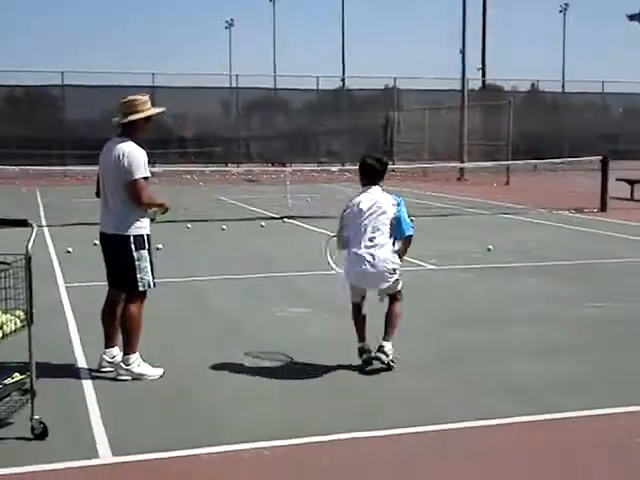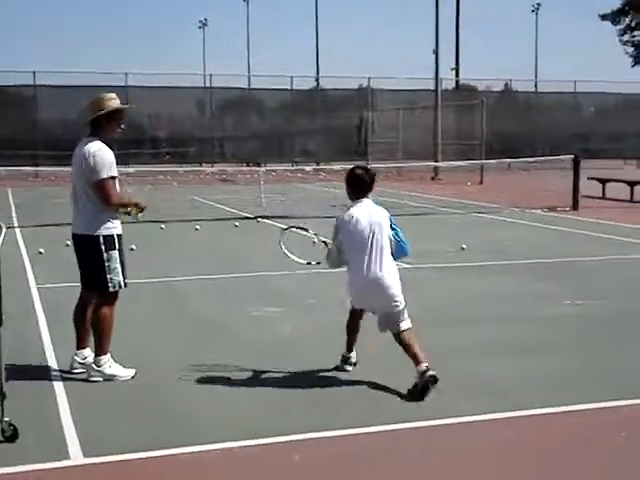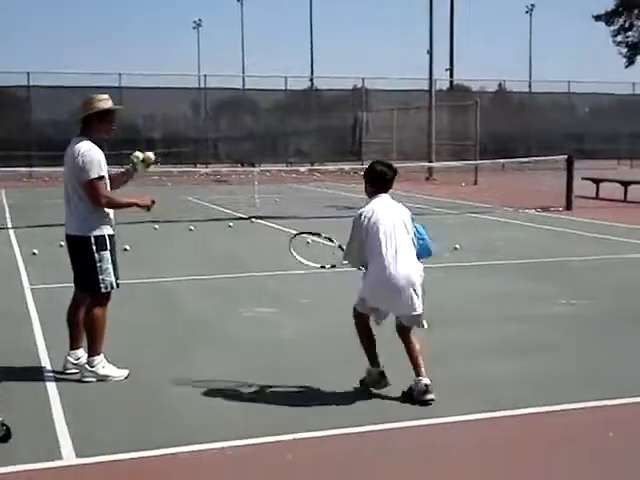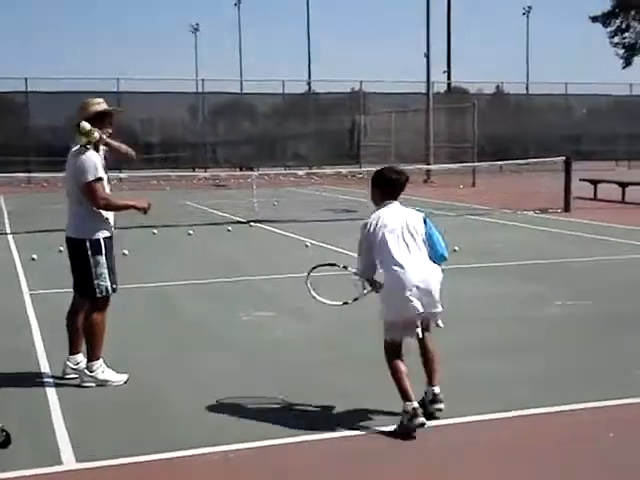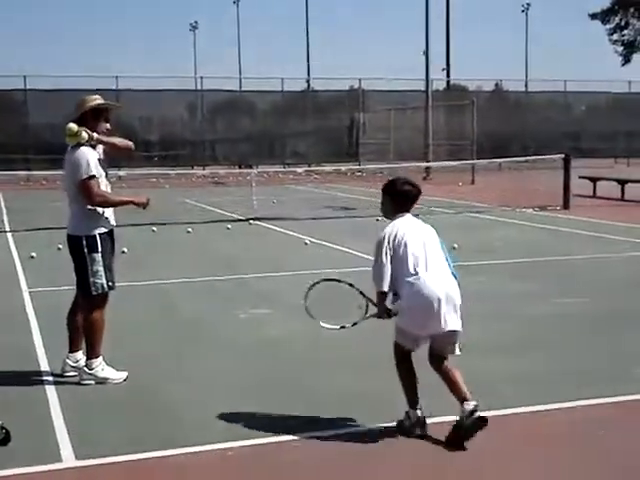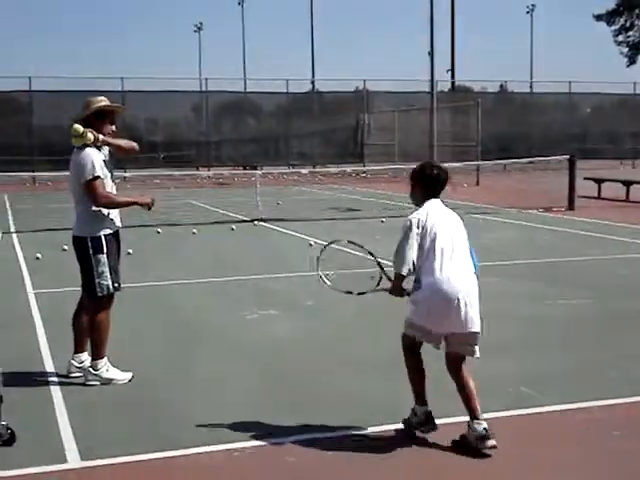
dt=0.2s
person 1, frame 1
left shoulder: (109, 148)
right shoulder: (134, 152)
right elbow: (141, 197)
right wrist: (160, 203)
left hip: (110, 231)
right hip: (130, 234)
left knee: (116, 293)
right knee: (135, 296)
left ankle: (110, 354)
right ankle: (130, 361)
person 1, frame 2
left shoulder: (84, 147)
right shoulder: (102, 153)
right elbow: (109, 199)
left wrist: (123, 200)
right wrist: (133, 203)
left hip: (84, 231)
right hip: (101, 233)
left knee: (89, 294)
right knee: (107, 296)
left ankle: (82, 355)
right ankle: (101, 363)
person 1, frame 3
left shoulder: (81, 147)
right shoulder: (89, 152)
left elbow: (106, 183)
right elbow: (101, 198)
left wrist: (130, 172)
right wrist: (137, 202)
left hip: (78, 232)
right hip: (93, 234)
left knee: (82, 295)
right knee: (99, 297)
left ankle: (75, 356)
right ankle: (94, 363)
person 1, frame 4
left shoulder: (92, 150)
right shoulder: (87, 156)
left elbow: (130, 154)
right elbow: (99, 200)
left wrist: (106, 141)
right wrist: (134, 204)
left hip: (83, 236)
right hip: (92, 237)
left knee: (82, 299)
right knee: (99, 302)
left ankle: (75, 361)
right ankle: (94, 368)
person 1, frame 5
left shoulder: (94, 148)
right shoulder: (82, 154)
left elbow: (129, 146)
right elbow: (95, 197)
left wrist: (100, 139)
right wrist: (132, 200)
left hip: (94, 232)
right hip: (91, 235)
left knee: (84, 297)
right knee: (97, 300)
left ankle: (74, 359)
right ankle: (93, 366)
person 1, frame 6
left shoulder: (99, 149)
right shoulder: (88, 155)
left elbow: (134, 148)
right elbow: (100, 198)
left wrist: (107, 139)
right wrist: (137, 200)
left hip: (101, 233)
right hip: (96, 236)
left knee: (89, 298)
right knee: (102, 300)
left ankle: (79, 360)
right ankle: (98, 367)
person 2, frame 1
left shoulder: (351, 205)
right shoulder: (393, 202)
left elbow: (342, 243)
right elbow: (406, 236)
right wrist: (398, 256)
left hip: (356, 264)
right hip: (383, 262)
left knee: (358, 304)
right knee: (395, 297)
left ankle: (364, 349)
right ankle: (386, 346)
person 2, frame 2
left shoulder: (345, 219)
right shoulder: (384, 215)
left elbow: (334, 261)
left hip: (360, 282)
right hip: (387, 282)
left knee: (356, 310)
right knee: (402, 330)
left ankle: (349, 357)
right ankle: (423, 369)
person 2, frame 3
left shoulder: (365, 214)
right shoulder: (404, 211)
left elbow: (354, 258)
left wrist: (365, 263)
left hip: (382, 279)
right hip: (411, 277)
left knee: (360, 315)
right knee: (406, 331)
left ankle: (375, 371)
right ankle: (422, 384)
person 2, frame 4
left shoulder: (372, 222)
right shoulder: (417, 217)
left elbow: (365, 267)
right elbow: (440, 254)
left wrist: (375, 284)
left hip: (400, 286)
right hip: (429, 281)
left knee: (392, 348)
right knee: (422, 334)
left ankle: (412, 409)
right ankle: (433, 393)
person 2, frame 5
left shoulder: (389, 233)
right shoulder: (428, 229)
left elbow: (383, 279)
left wrist: (381, 306)
left hip: (419, 297)
right hip: (449, 294)
left knee: (402, 353)
right knee: (439, 359)
left ankle: (414, 417)
right ankle: (468, 406)
person 2, frame 6
left shoulder: (417, 218)
right shoulder: (455, 219)
left elbow: (404, 263)
left wrist: (397, 285)
left hip: (437, 293)
right hip: (468, 294)
left knee: (410, 345)
right knee: (456, 364)
left ankle: (422, 412)
right ankle: (479, 428)
